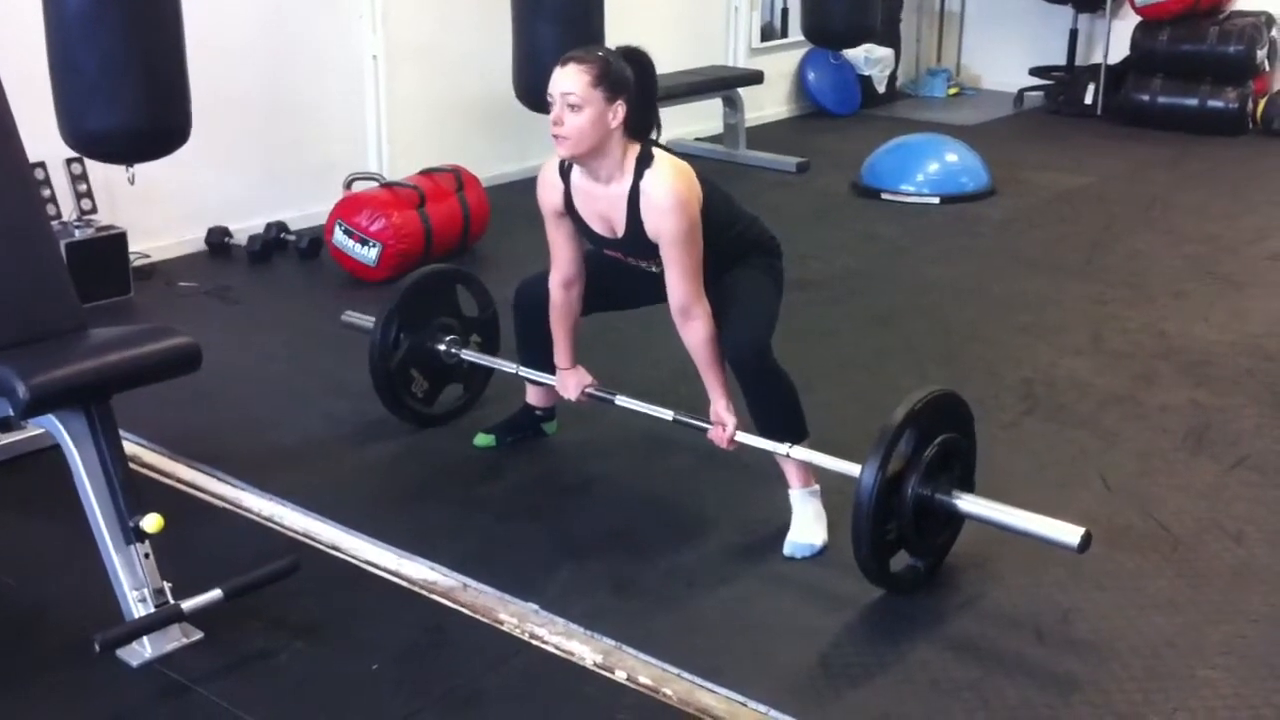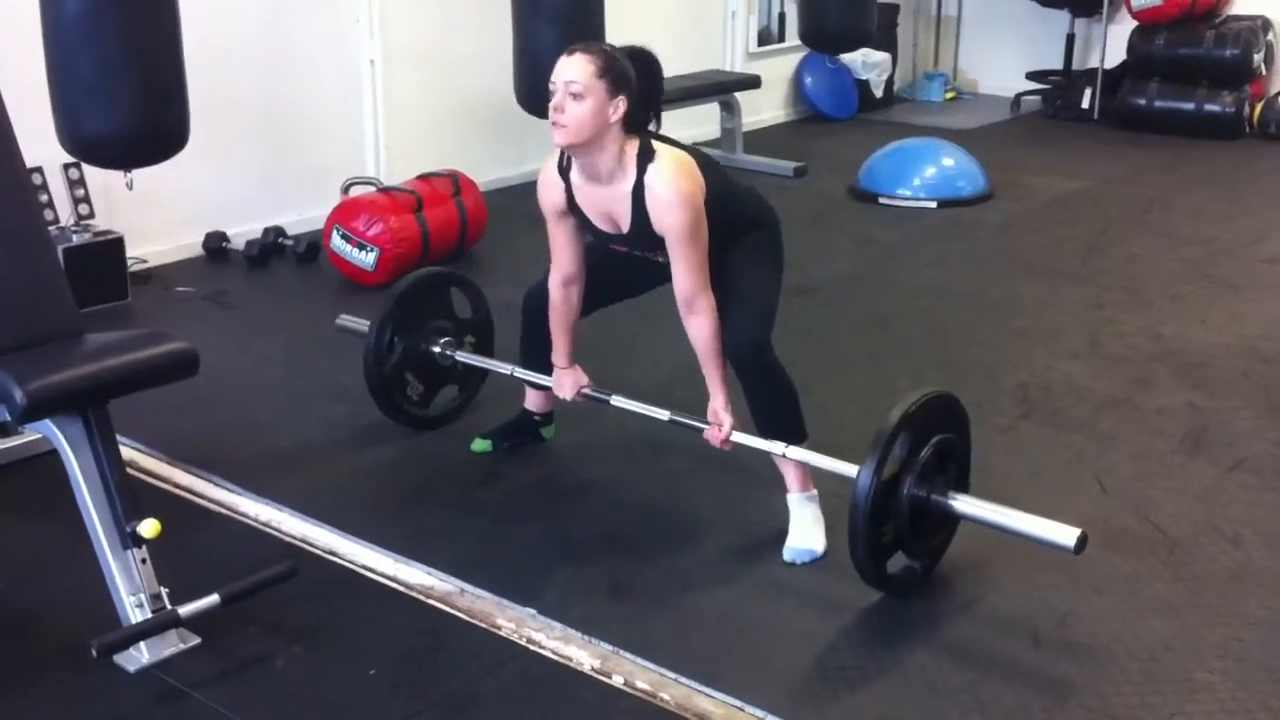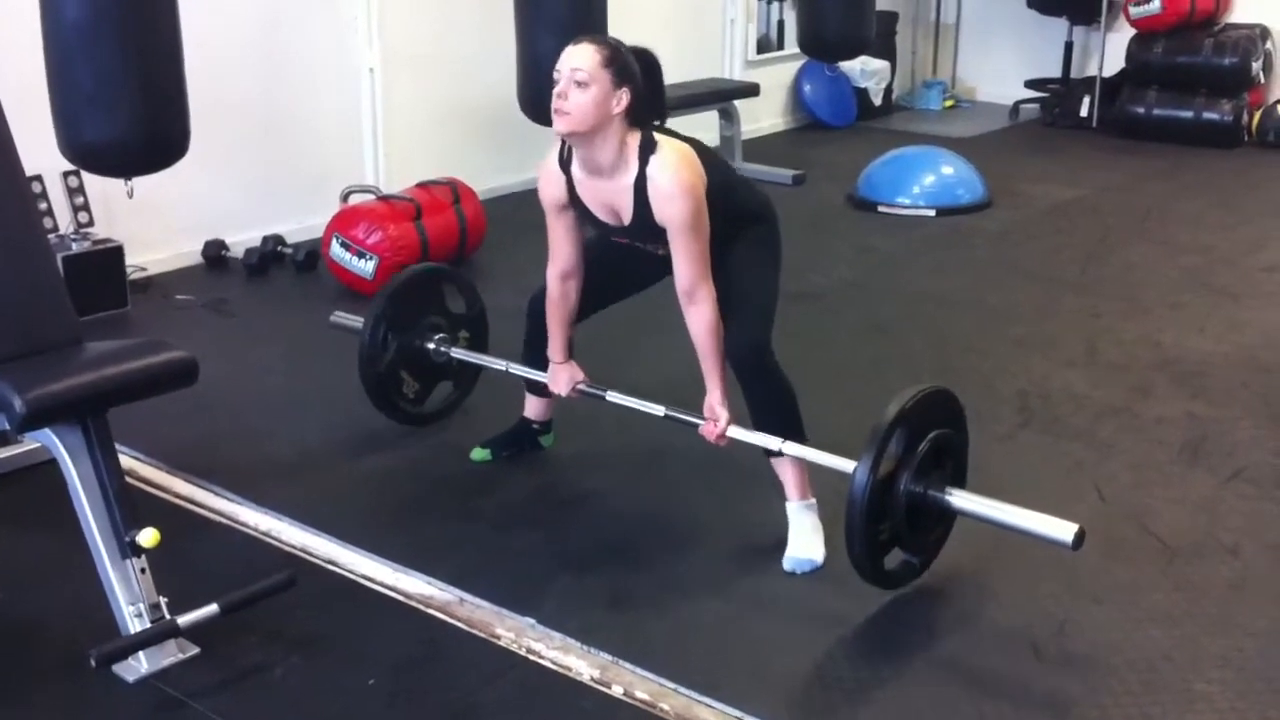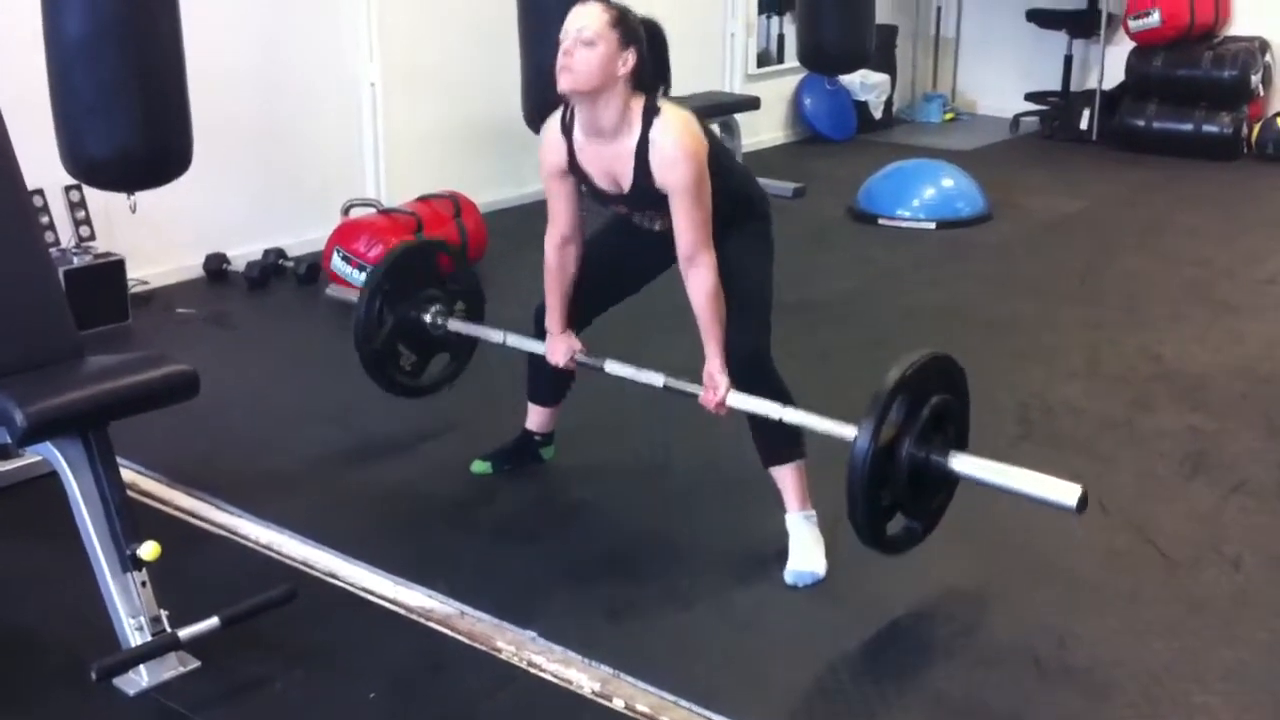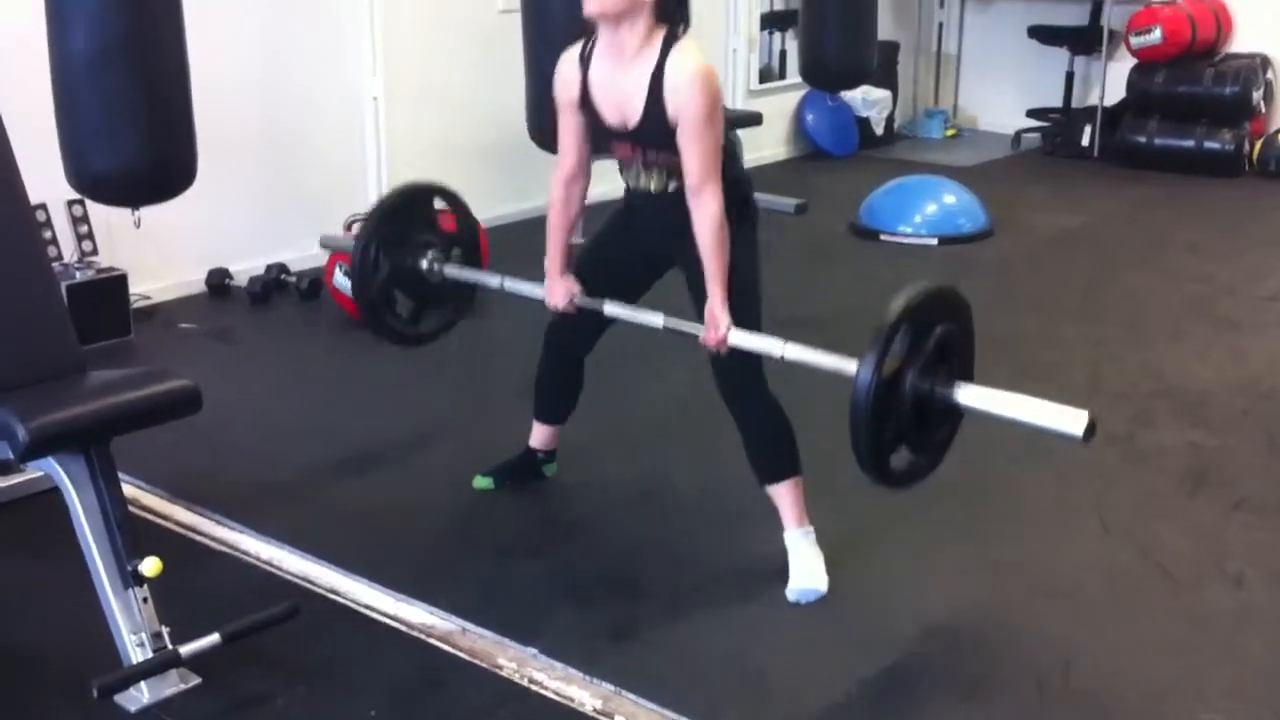
dt=0.2s
person 1, frame 1
left shoulder: (664, 188)
right shoulder: (555, 180)
left elbow: (688, 308)
right elbow: (566, 279)
left wrist: (719, 401)
right wrist: (565, 364)
left hip: (739, 262)
right hip: (644, 263)
left knee: (745, 349)
right knee: (533, 297)
left ankle: (805, 492)
right ankle: (538, 412)
person 1, frame 2
left shoulder: (667, 181)
right shoulder: (556, 178)
left elbow: (694, 302)
right elbow: (566, 278)
left wrist: (717, 398)
right wrist: (562, 362)
left hip: (741, 239)
right hip: (641, 246)
left knee: (746, 347)
right knee: (540, 303)
left ankle: (803, 497)
right ankle: (534, 418)
person 1, frame 3
left shoulder: (669, 172)
right shoulder: (557, 170)
left elbow: (696, 295)
right elbow: (564, 273)
left wrist: (713, 396)
right wrist: (558, 359)
left hip: (739, 233)
right hip: (642, 239)
left knee: (745, 349)
right knee: (544, 308)
left ankle: (802, 507)
right ankle: (533, 427)
person 1, frame 4
left shoulder: (671, 135)
right shoulder: (561, 133)
left elbow: (698, 254)
right elbow: (562, 239)
left wrist: (714, 364)
right wrist: (556, 326)
left hip: (732, 225)
right hip: (642, 225)
left knee: (746, 356)
right knee: (553, 320)
left ankle: (802, 519)
right ankle: (535, 439)
person 1, frame 5
left shoulder: (684, 69)
right shoulder: (574, 66)
left elbow: (706, 193)
right elbow: (568, 175)
left wrist: (719, 304)
right wrist: (556, 266)
left hip: (716, 223)
right hip: (640, 218)
left knee: (738, 371)
right knee: (564, 328)
left ankle: (801, 537)
right ankle: (538, 455)
